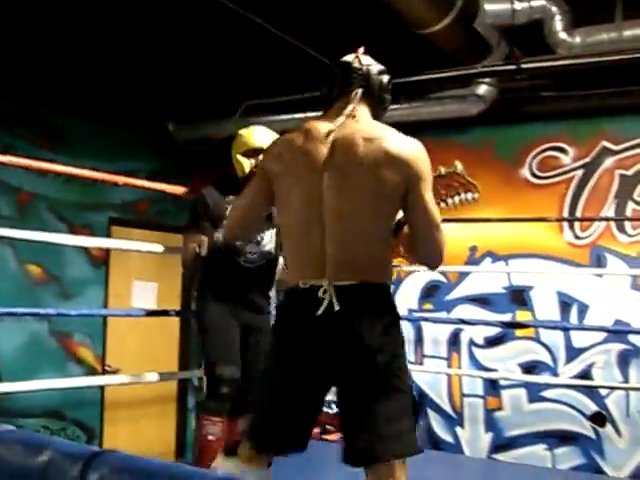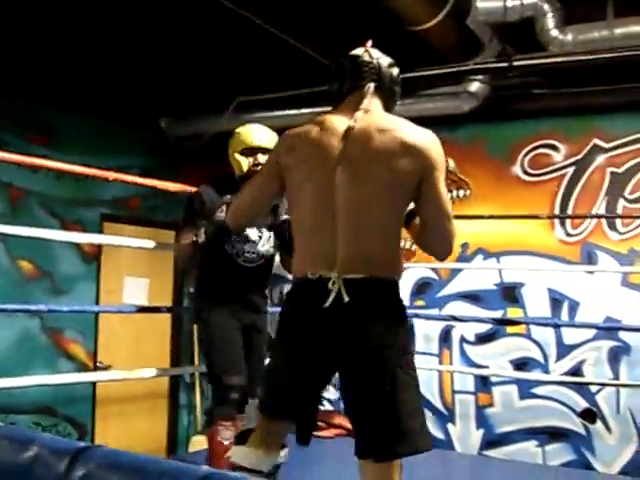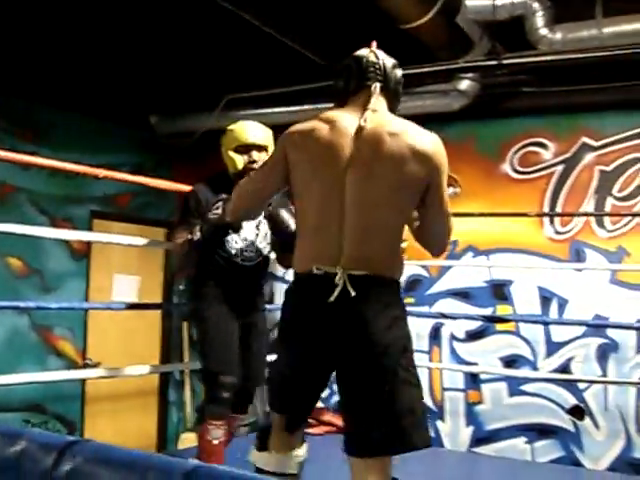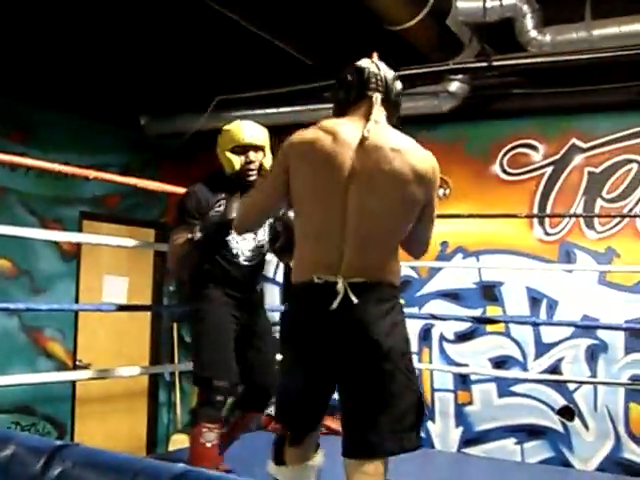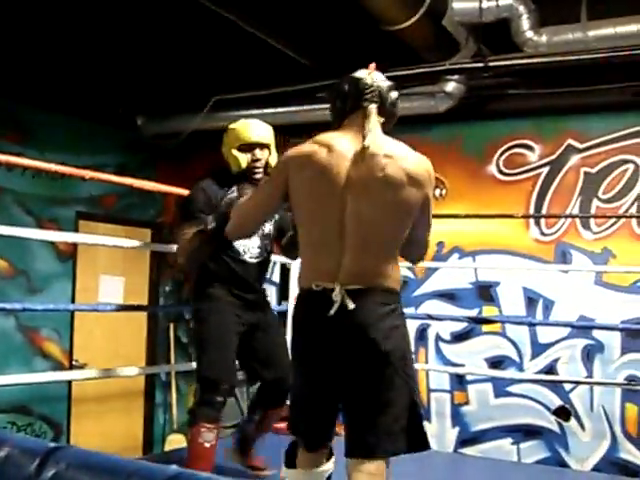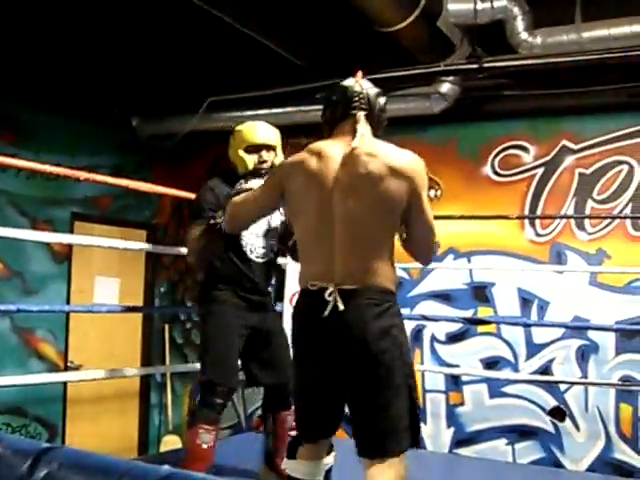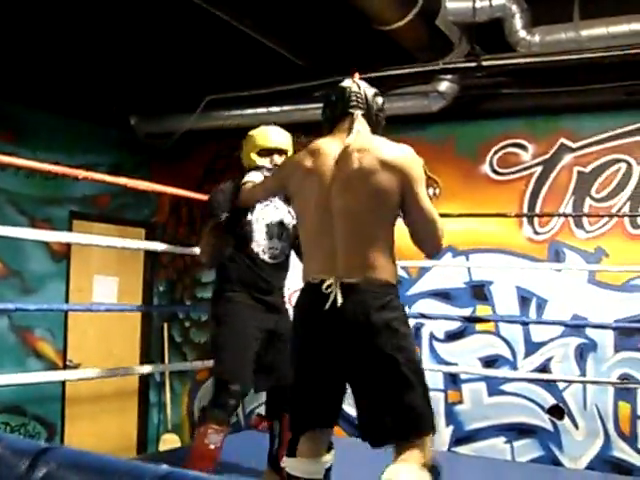
dt=0.1s
person 1, frame 1
left shoulder: (283, 149)
right shoulder: (405, 151)
left elbow: (233, 231)
right elbow: (431, 255)
left hip: (299, 314)
right hip: (368, 315)
left knee: (260, 444)
person 1, frame 2
left shoulder: (296, 141)
right shoulder: (420, 143)
left elbow: (238, 218)
right elbow: (440, 247)
left hip: (305, 305)
right hip: (374, 308)
left knee: (275, 417)
person 1, frame 3
left shoulder: (301, 137)
right shoulder: (425, 146)
left elbow: (236, 209)
right elbow: (437, 244)
left hip: (307, 300)
right hip: (375, 306)
left knee: (285, 423)
person 1, frame 4
left shoulder: (302, 145)
right shoulder: (421, 162)
left elbow: (244, 221)
right elbow: (417, 247)
left hip: (308, 307)
right hip: (377, 311)
left knee: (298, 435)
person 1, frame 5
left shoulder: (300, 158)
right shoulder: (416, 166)
left elbow: (235, 228)
right elbow: (415, 253)
left wrist: (255, 196)
left hip: (313, 314)
right hip: (376, 316)
left knee: (311, 445)
person 1, frame 6
left shoulder: (297, 166)
right shoulder: (404, 164)
left elbow: (233, 221)
right elbow: (425, 252)
left wrist: (256, 192)
left hip: (312, 313)
right hip: (371, 314)
left knee: (313, 437)
person 1, frame 7
left shoulder: (299, 163)
right shoulder: (399, 158)
left elbow: (247, 197)
right elbow: (433, 245)
left wrist: (257, 180)
left hip: (313, 308)
right hip: (373, 307)
left knee: (312, 432)
right knee: (415, 445)
person 2, frame 1
right shoulder: (214, 198)
right elbow: (190, 256)
right wrist: (214, 243)
left hip: (256, 307)
right hip: (216, 300)
left knee: (246, 392)
right knee: (224, 382)
right ankle: (202, 468)
person 2, frame 2
left shoulder: (279, 204)
right shoulder: (211, 197)
left elbow: (292, 261)
right elbow: (186, 258)
left wrist: (287, 230)
left hip: (254, 307)
right hip: (216, 302)
left knee: (245, 391)
right knee: (230, 388)
left ankle: (223, 460)
right ankle: (218, 474)
person 2, frame 3
right shoulder: (206, 195)
left elbow: (289, 259)
right elbow: (181, 260)
left wrist: (286, 230)
right wrist: (206, 232)
left hip: (252, 304)
right hip: (214, 299)
left knee: (246, 388)
right knee: (223, 388)
left ankle: (216, 453)
person 2, frame 4
right shoulder: (203, 195)
right elbow: (177, 262)
right wrist: (206, 232)
left hip: (251, 301)
right hip: (212, 301)
left knee: (263, 387)
right knee: (216, 390)
left ankle: (213, 451)
right ankle: (198, 473)
person 2, frame 5
right shoulder: (209, 192)
left elbow: (291, 248)
right elbow: (187, 258)
left wrist: (298, 227)
right wrist: (219, 223)
left hip: (255, 301)
right hip: (217, 300)
left knee: (280, 380)
right knee: (216, 392)
left ankle: (245, 445)
right ankle: (196, 476)
person 2, frame 6
right shoulder: (218, 191)
right elbow: (197, 257)
left hip: (262, 304)
right hip: (223, 301)
left knee: (282, 385)
right knee: (217, 392)
person 2, frame 7
left shoulder: (290, 202)
right shoulder: (229, 194)
right elbow: (210, 257)
right wrist: (236, 212)
left hip: (274, 307)
right hip: (237, 303)
left knee: (285, 389)
right knee: (231, 392)
